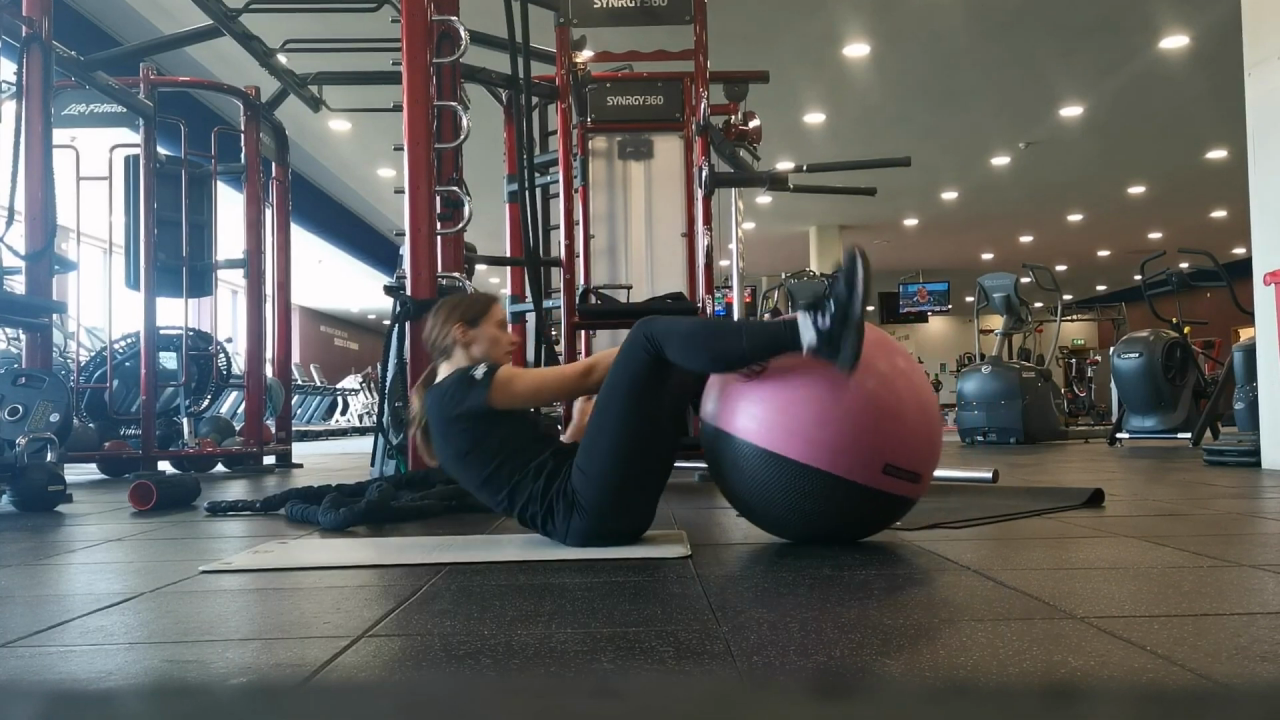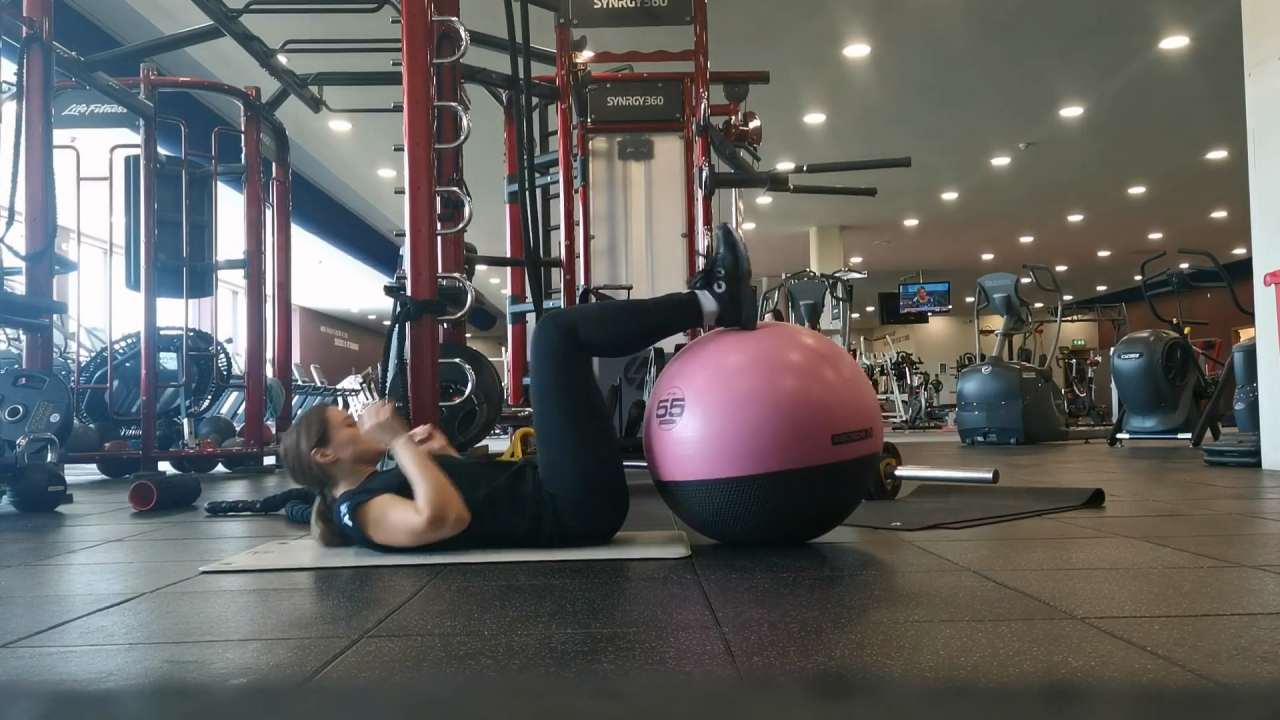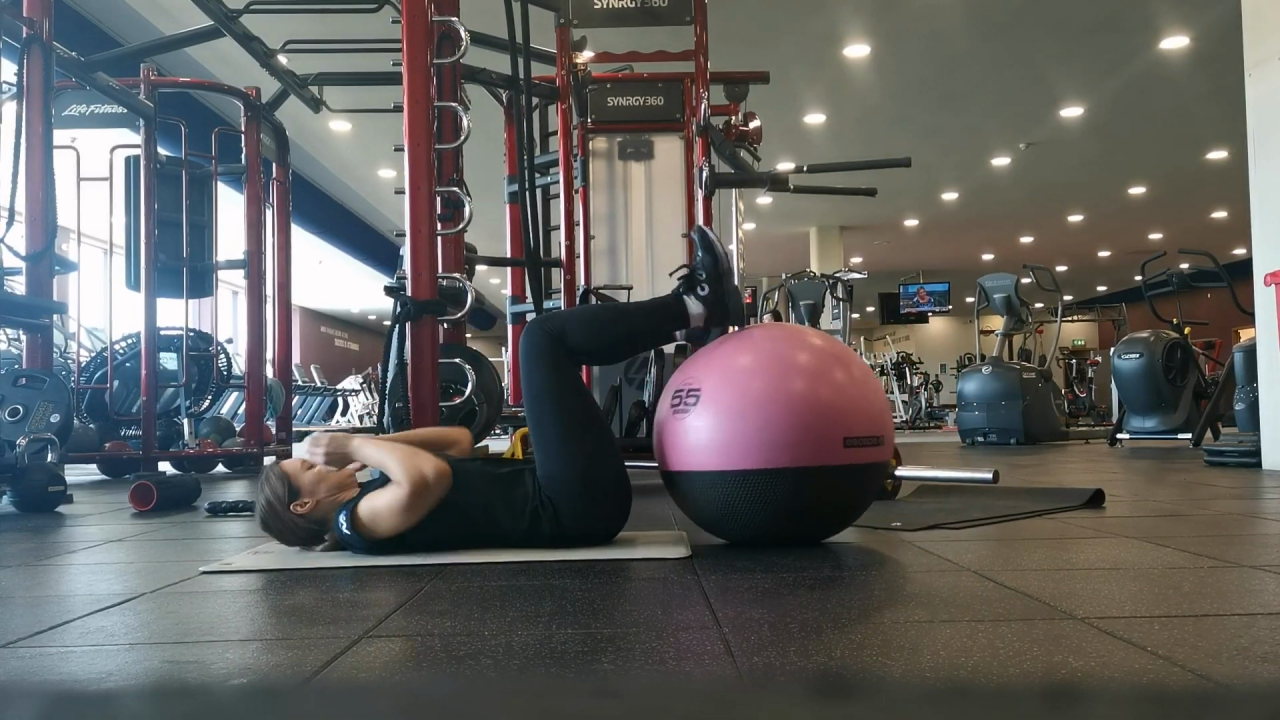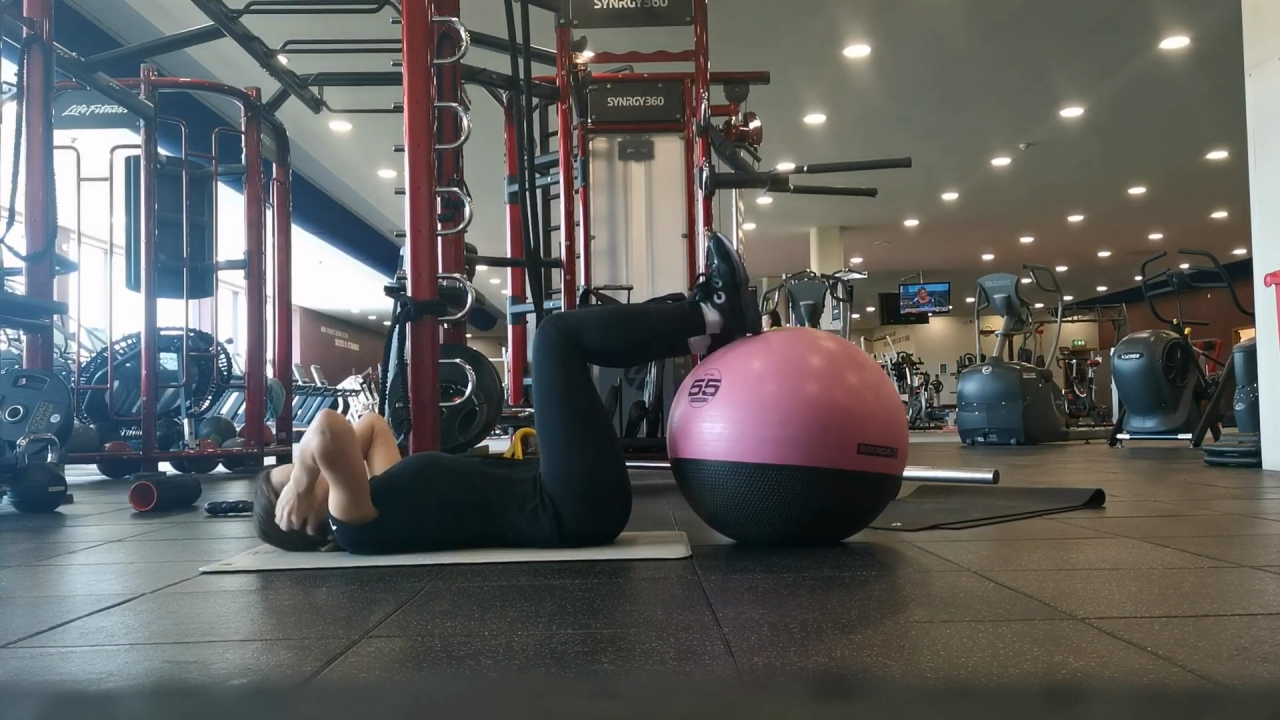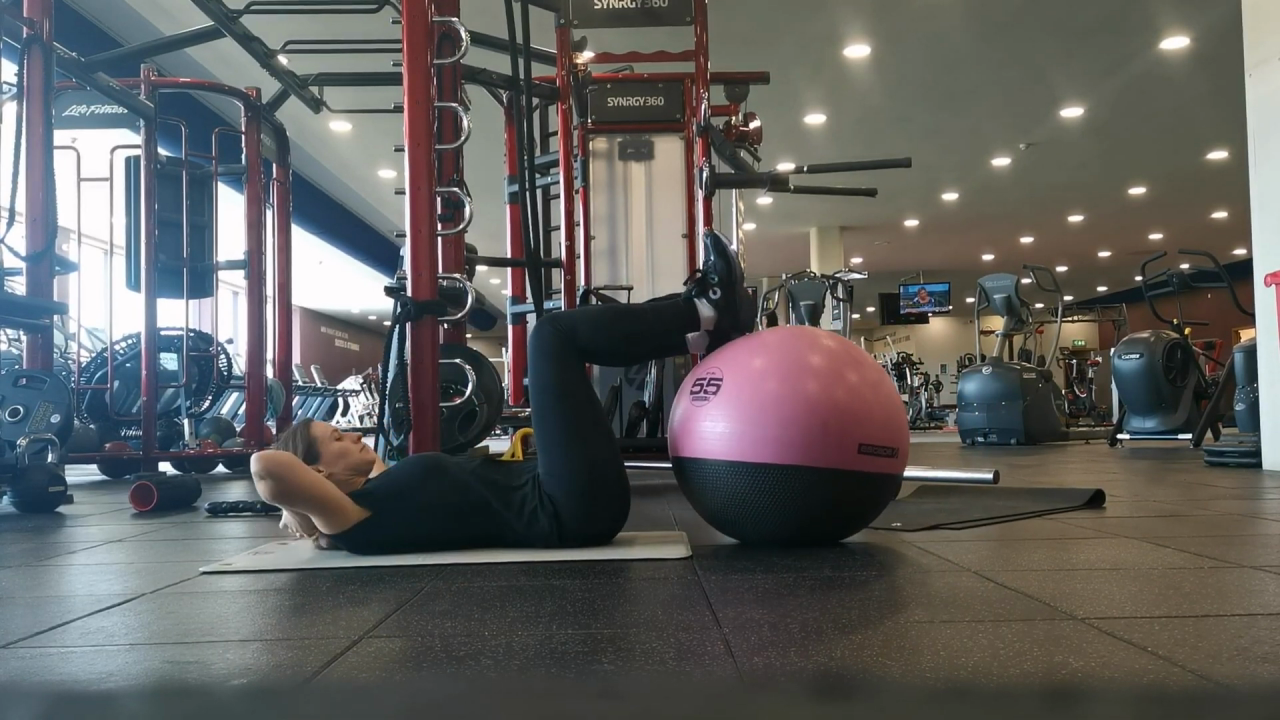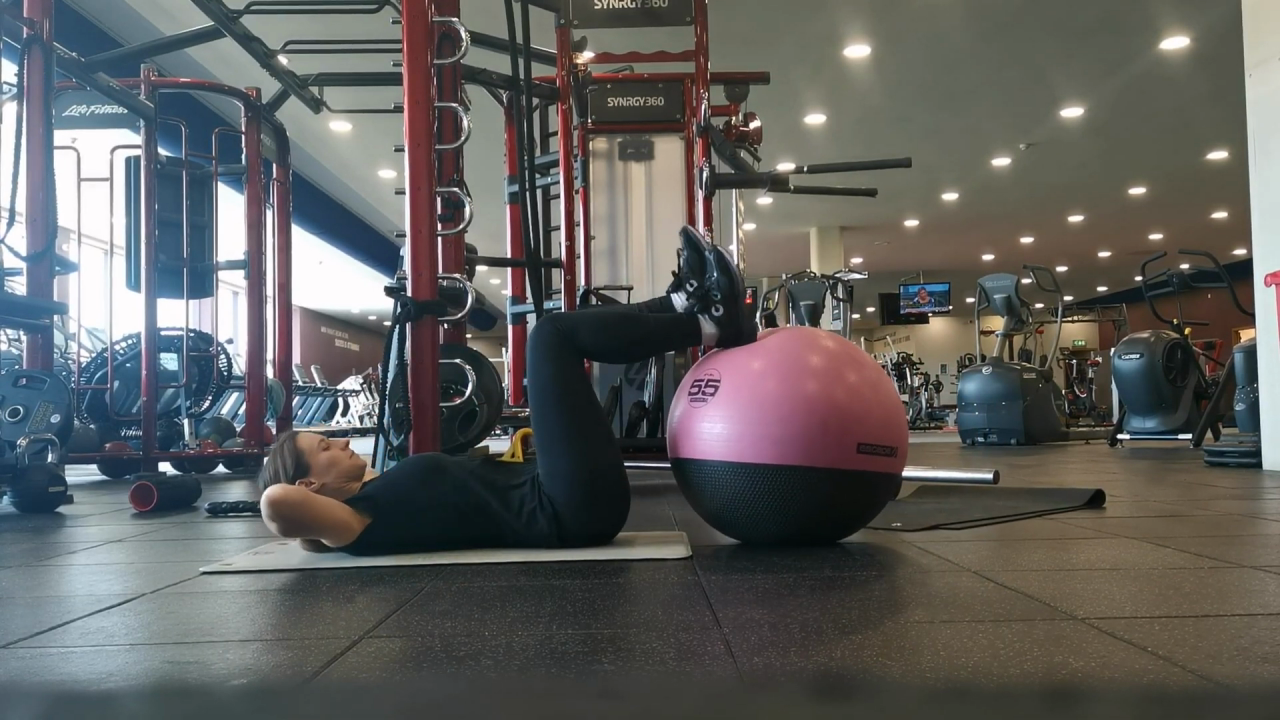
dt=0.5s
person 1, frame 1
left shoulder: (453, 399)
right shoulder: (467, 383)
right elbow: (582, 376)
left wrist: (580, 419)
right wrist: (666, 337)
left hip: (582, 513)
right hip: (594, 513)
left knee: (685, 366)
right knee: (654, 336)
right ankle: (813, 332)
person 1, frame 2
left shoulder: (380, 489)
right shoulder: (360, 510)
right elbow: (447, 519)
left wrist: (440, 451)
right wrist: (397, 443)
left hip: (567, 503)
right hip: (576, 511)
left knee: (559, 341)
right knee: (555, 330)
left ankle: (702, 304)
right ankle: (713, 304)
person 1, frame 3
left shoulder: (382, 495)
right shoulder: (361, 520)
left elbow: (461, 439)
right elbow: (430, 476)
left wrist: (376, 446)
right wrist: (355, 444)
left hip: (565, 501)
right hip: (577, 508)
left knee: (546, 342)
right knee: (543, 336)
left ankle: (687, 317)
right ankle: (698, 307)
person 1, frame 4
left shoulder: (377, 501)
right shoulder: (354, 522)
left elbow: (372, 423)
right elbow: (329, 424)
right wrist: (300, 488)
left hip: (565, 503)
right hip: (574, 510)
left knee: (568, 338)
right knee: (558, 333)
left ankle: (701, 334)
right ankle: (711, 316)
person 1, frame 5
left shoulder: (371, 497)
right shoulder: (353, 519)
left elbow: (366, 453)
right elbow: (266, 462)
right wrist: (298, 510)
left hip: (565, 504)
right hip: (572, 512)
left knee: (562, 338)
right knee: (553, 333)
left ankle: (699, 333)
right ankle: (704, 312)
person 1, frame 6
left shoulder: (369, 499)
right shoulder: (354, 527)
left elbow: (371, 476)
right elbow: (280, 502)
right wrist: (284, 516)
left hip: (570, 505)
right hip: (575, 511)
left knee: (561, 338)
right knee: (552, 333)
left ankle: (684, 307)
right ankle: (709, 327)
